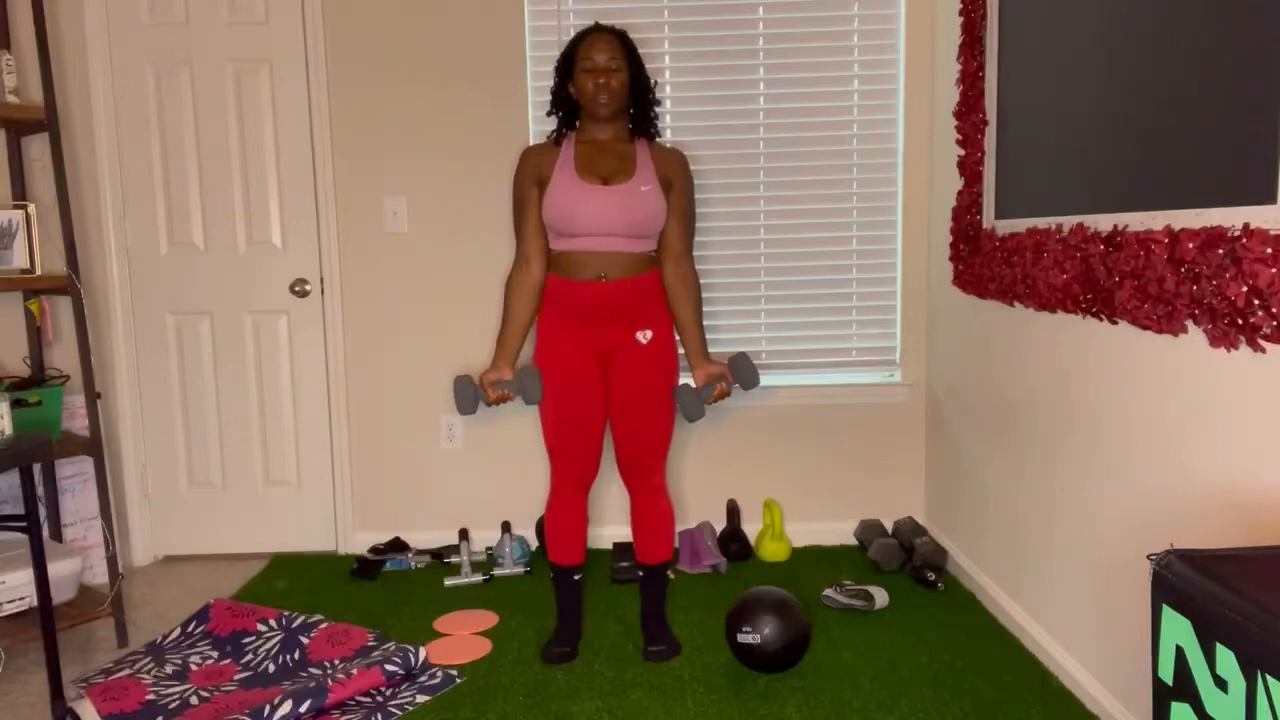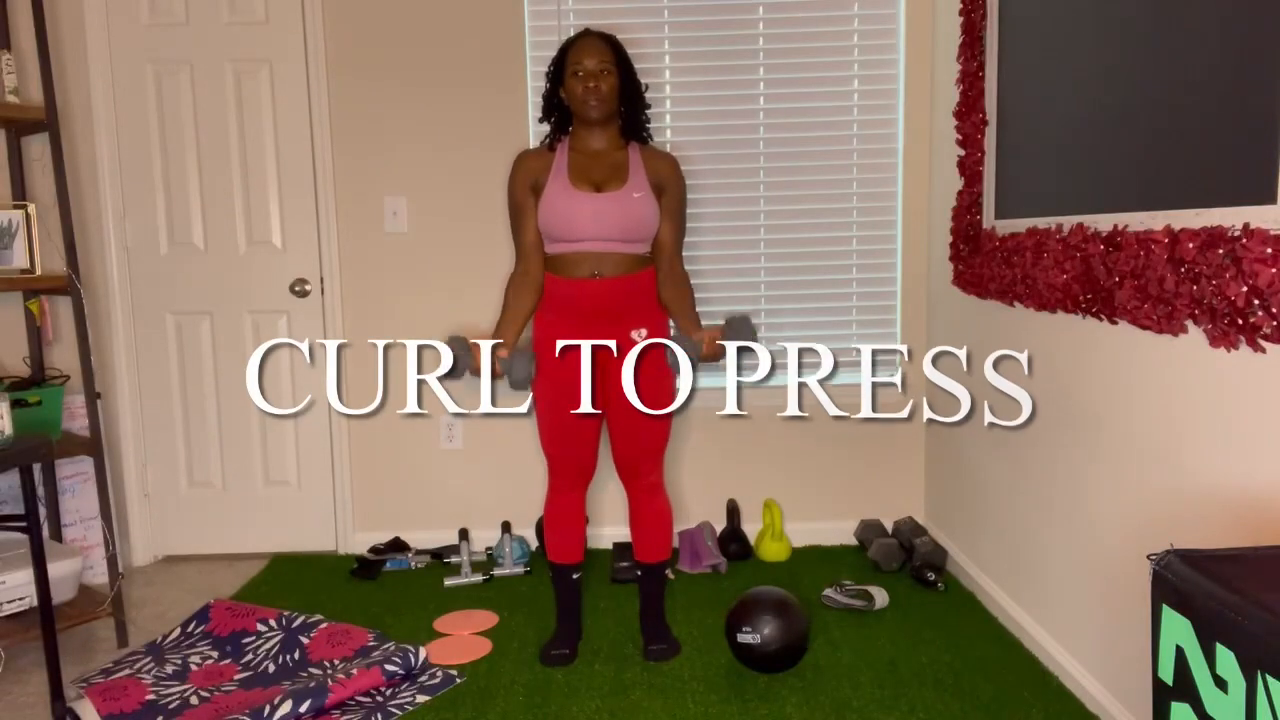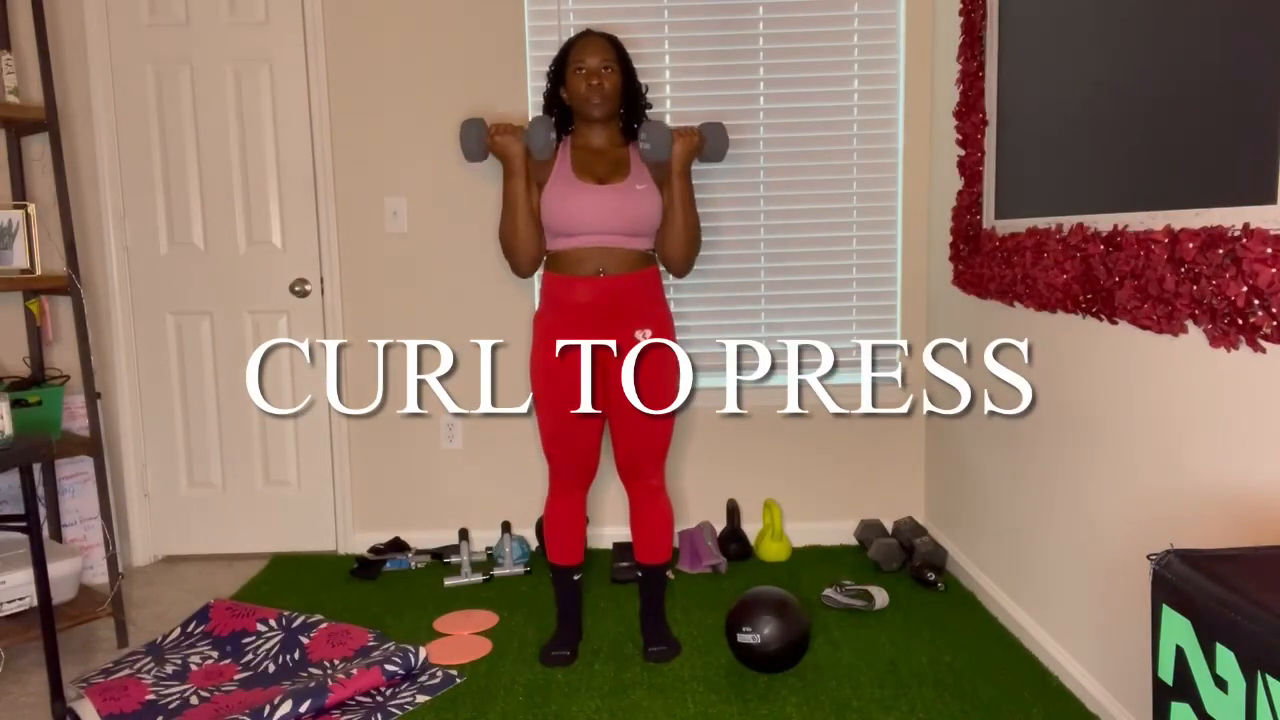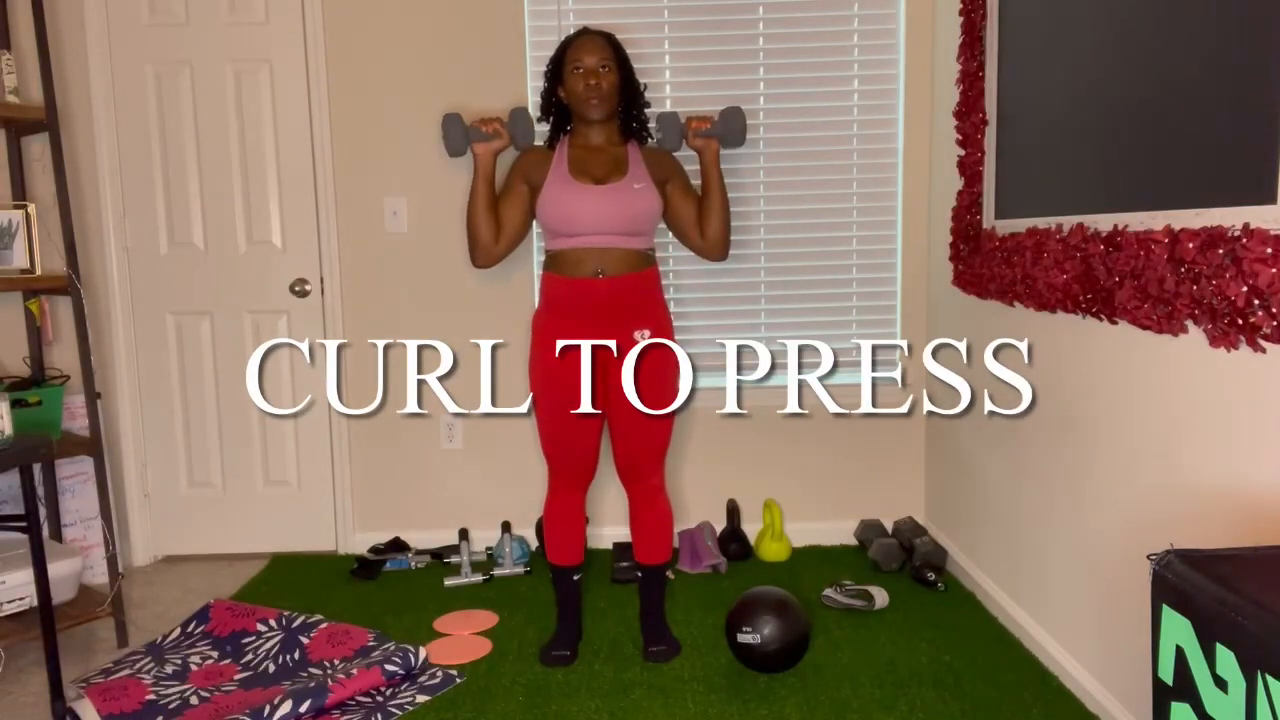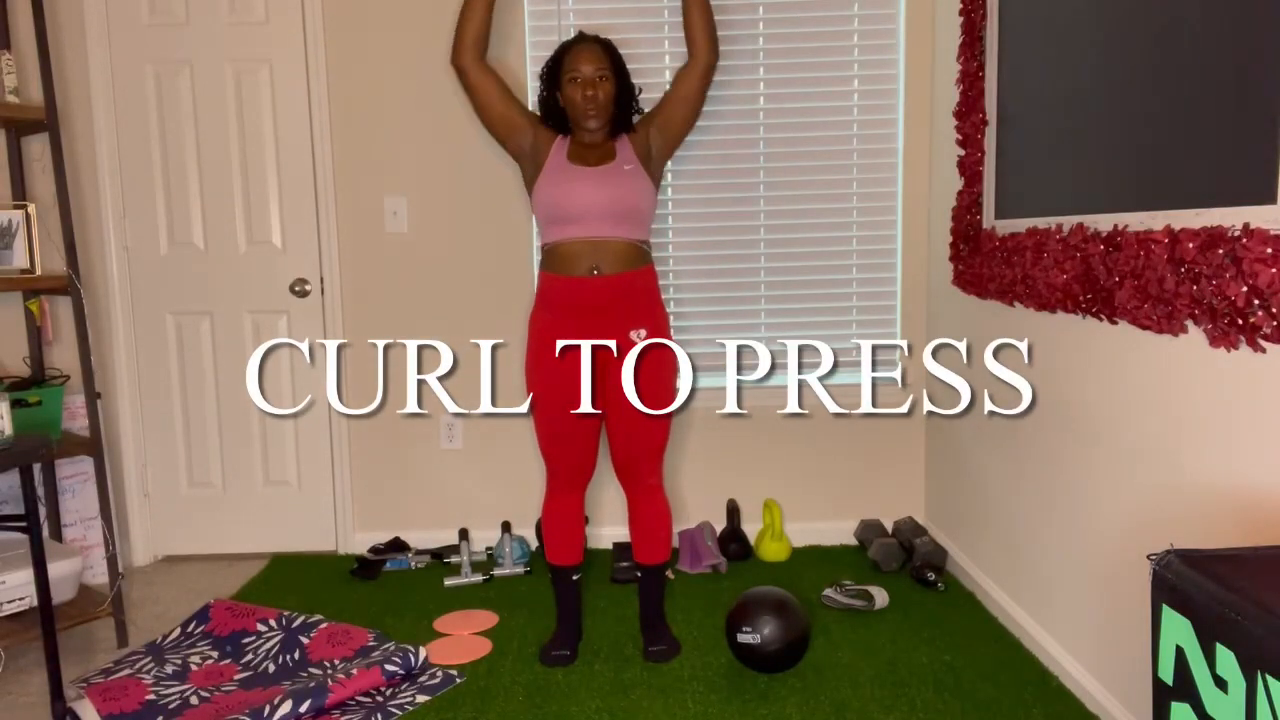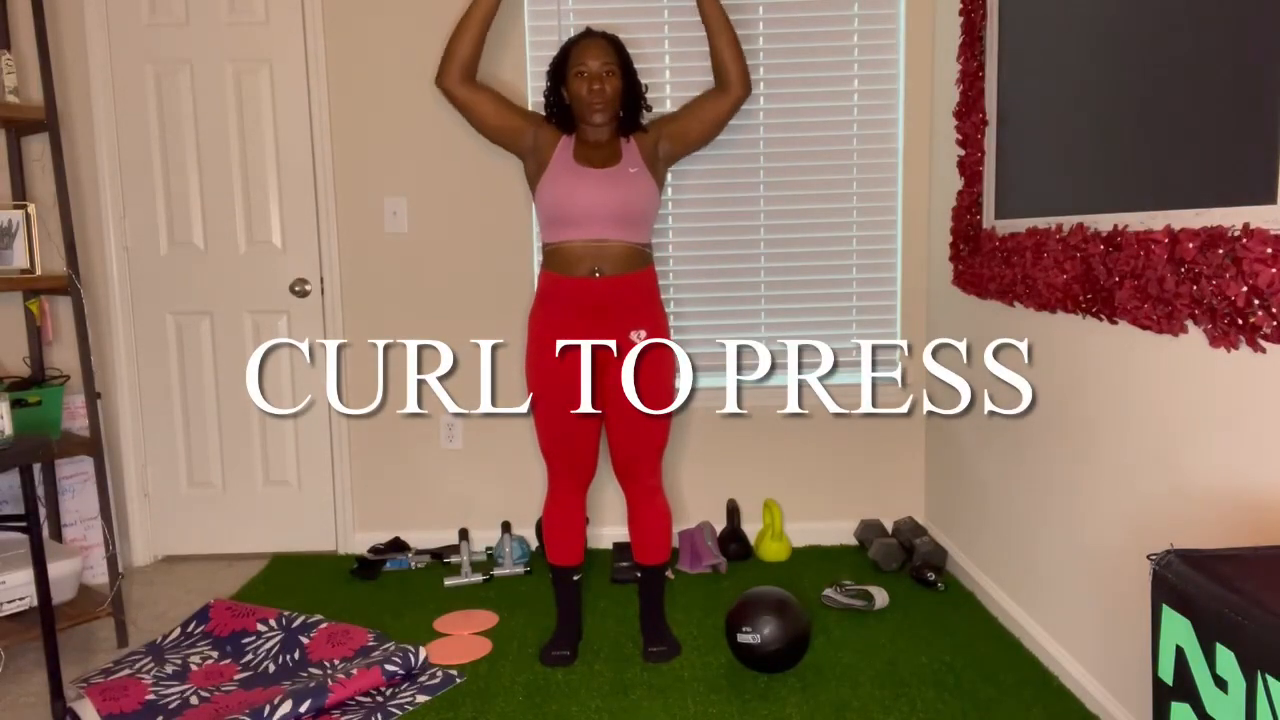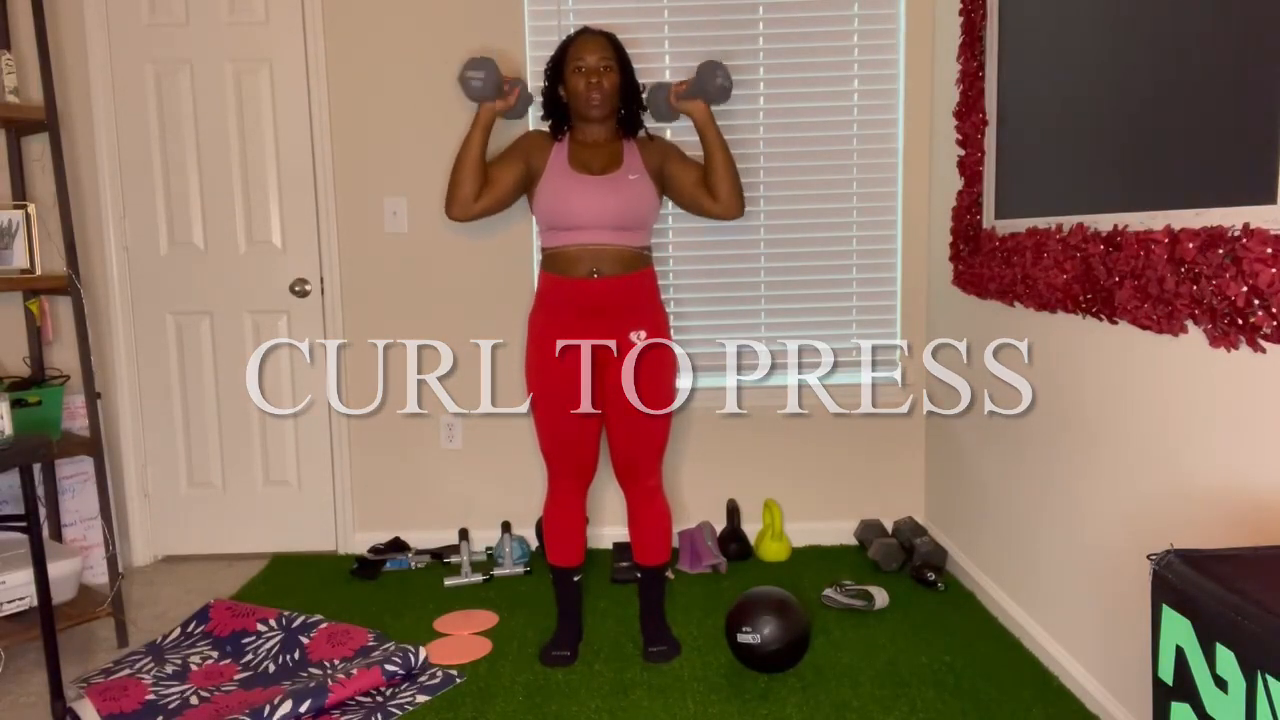
dt=0.7s
person 1, frame 1
left shoulder: (666, 164)
right shoulder: (540, 163)
left elbow: (678, 264)
right elbow: (528, 265)
left wrist: (698, 356)
right wrist: (504, 359)
left hip: (644, 328)
right hip: (566, 329)
left knee: (646, 477)
right knee: (569, 478)
left ankle: (654, 616)
right ankle: (567, 619)
person 1, frame 2
left shoulder: (658, 168)
right shoulder: (533, 168)
left elbow: (669, 265)
right elbow: (529, 267)
left wrist: (693, 330)
right wrist: (504, 339)
left hip: (639, 329)
right hip: (562, 331)
left knee: (644, 475)
right knee: (566, 478)
left ankle: (653, 615)
right ankle: (567, 619)
person 1, frame 3
left shoulder: (654, 163)
right shoulder: (541, 163)
left elbow: (679, 261)
right elbow: (522, 260)
left wrist: (681, 169)
right wrist: (513, 169)
left hip: (642, 328)
right hip: (564, 330)
left knee: (645, 477)
right knee: (568, 479)
left ankle: (654, 615)
right ankle: (568, 620)
person 1, frame 4
left shoulder: (656, 162)
right shoulder: (536, 164)
left elbow: (713, 244)
right elbow: (485, 250)
left wrist: (709, 158)
right wrist: (483, 162)
left hip: (641, 327)
right hip: (563, 330)
left knee: (645, 478)
right knee: (567, 480)
left ankle: (654, 616)
right ankle: (568, 620)
person 1, frame 5
left shoulder: (648, 145)
right shoulder: (537, 149)
left elbow: (702, 59)
right elbow: (469, 60)
left hip: (638, 323)
right hip: (560, 325)
left knee: (643, 478)
right knee: (565, 480)
left ankle: (654, 616)
right ankle: (567, 620)
person 1, frame 6
left shoulder: (652, 146)
right shoulder: (541, 145)
left elbow: (734, 87)
right elbow: (454, 78)
left hip: (637, 321)
right hip: (559, 323)
left knee: (643, 477)
right knee: (566, 480)
left ankle: (653, 616)
right ankle: (567, 620)
person 1, frame 7
left shoulder: (652, 152)
right shoulder: (536, 150)
left elbow: (728, 204)
right elbow: (461, 206)
left wrist: (703, 120)
right wrist: (484, 118)
left hip: (637, 322)
right hip: (559, 325)
left knee: (642, 477)
right knee: (566, 479)
left ankle: (653, 616)
right ankle: (568, 620)
